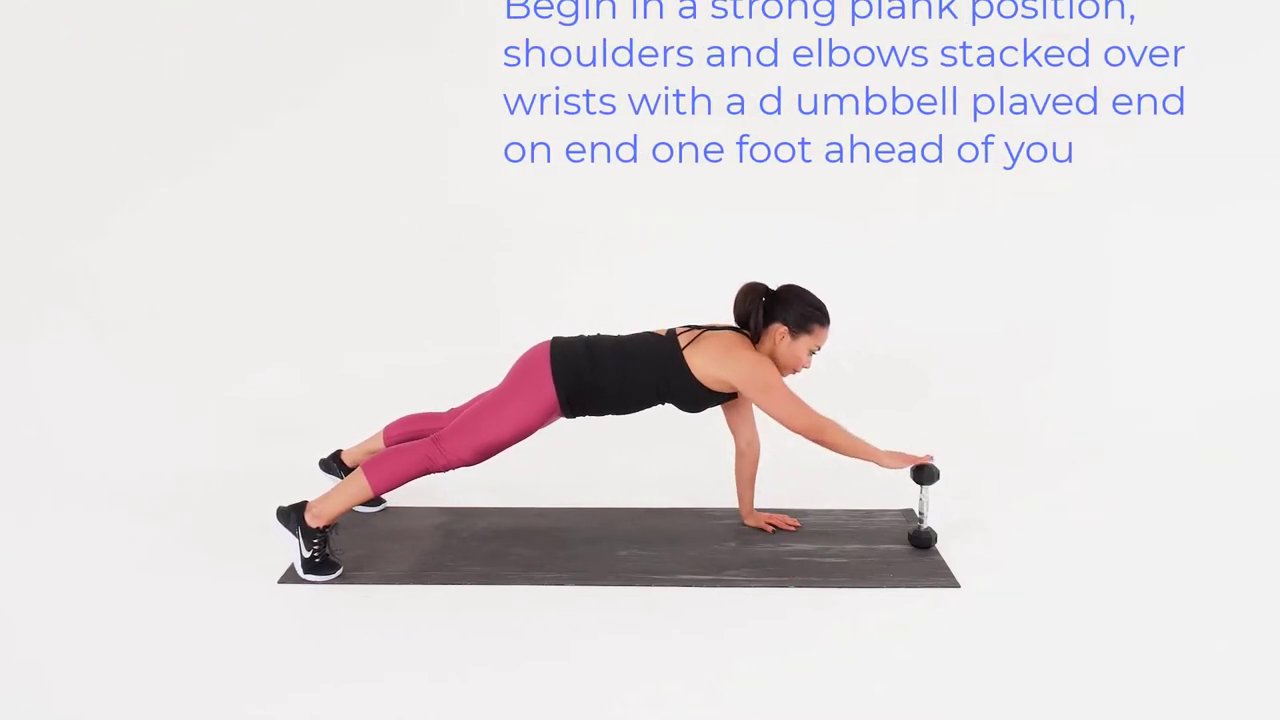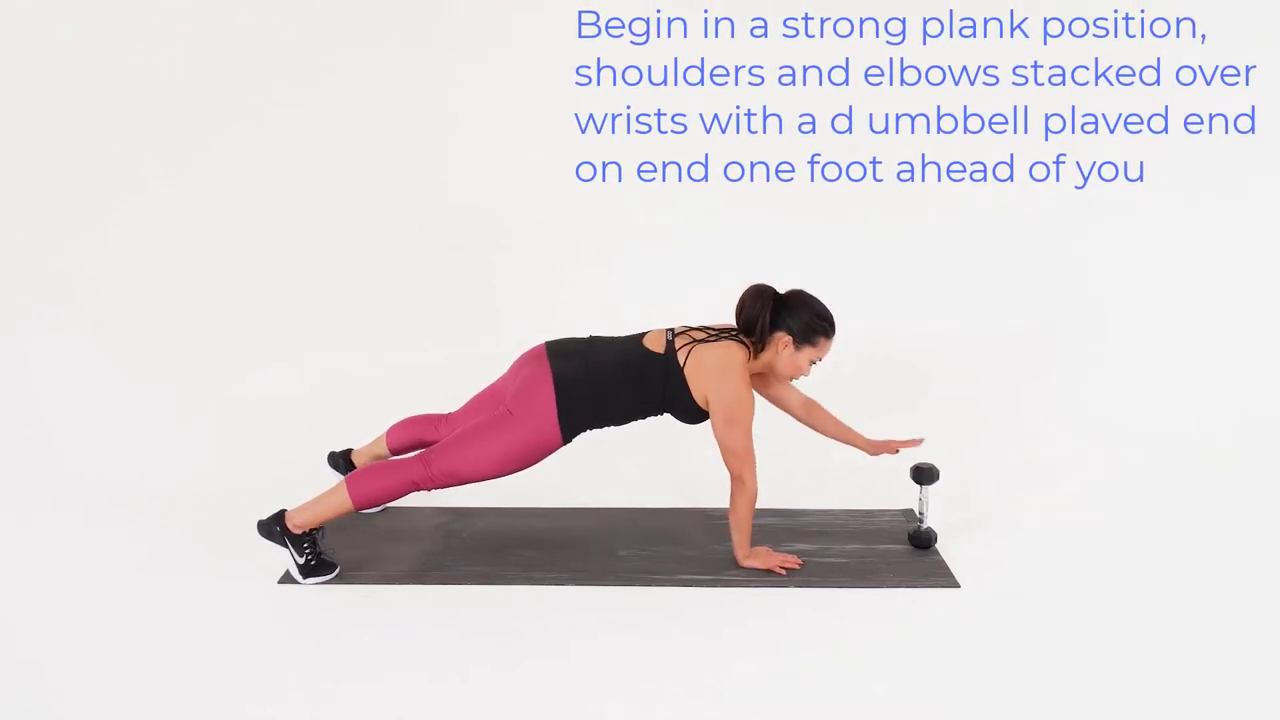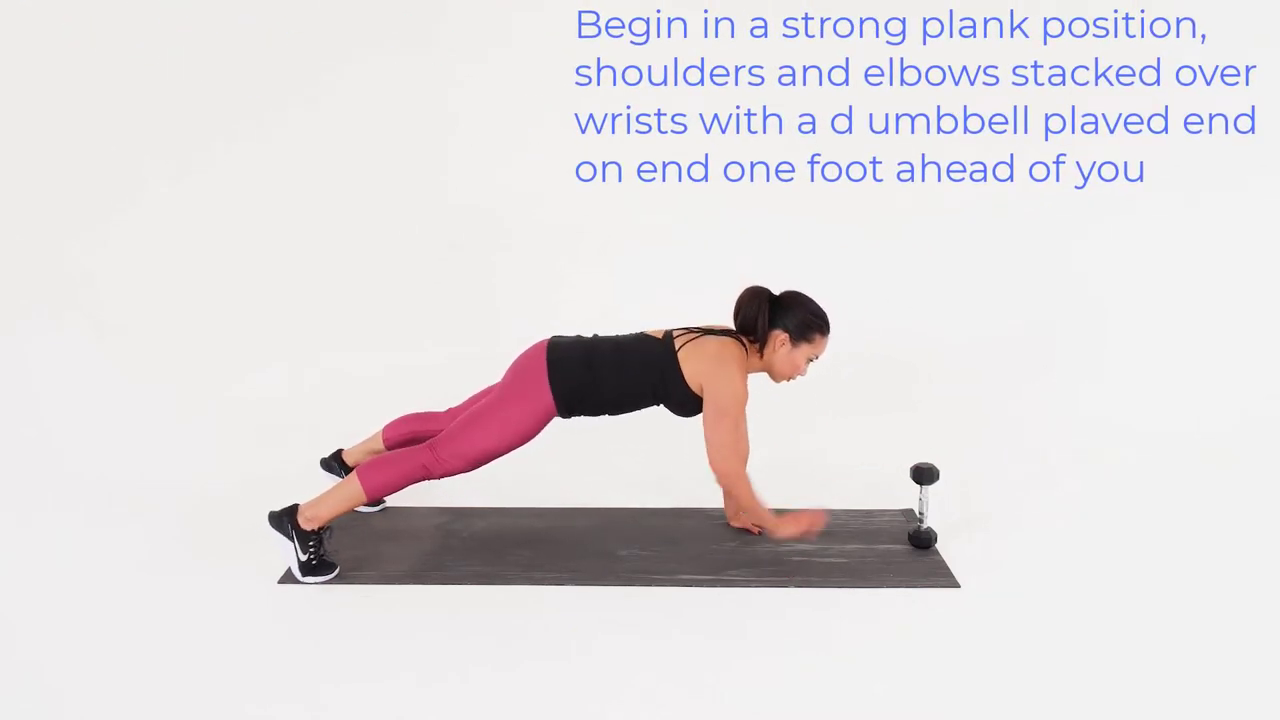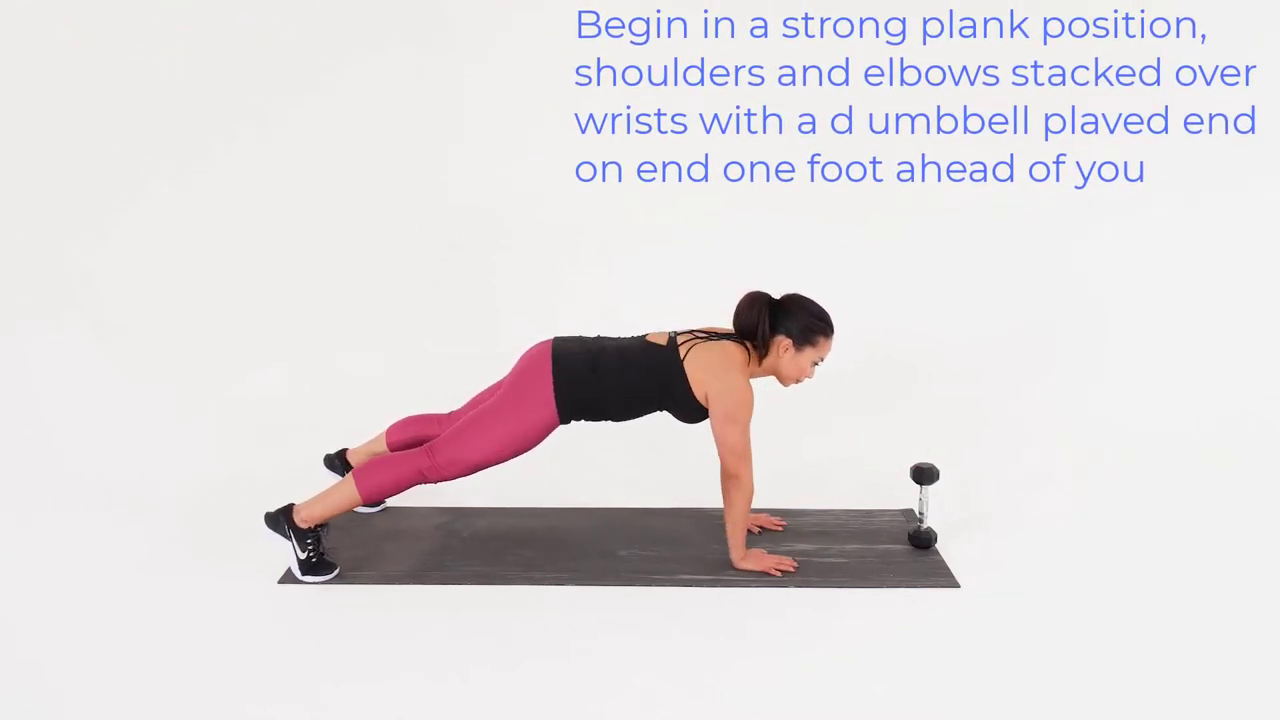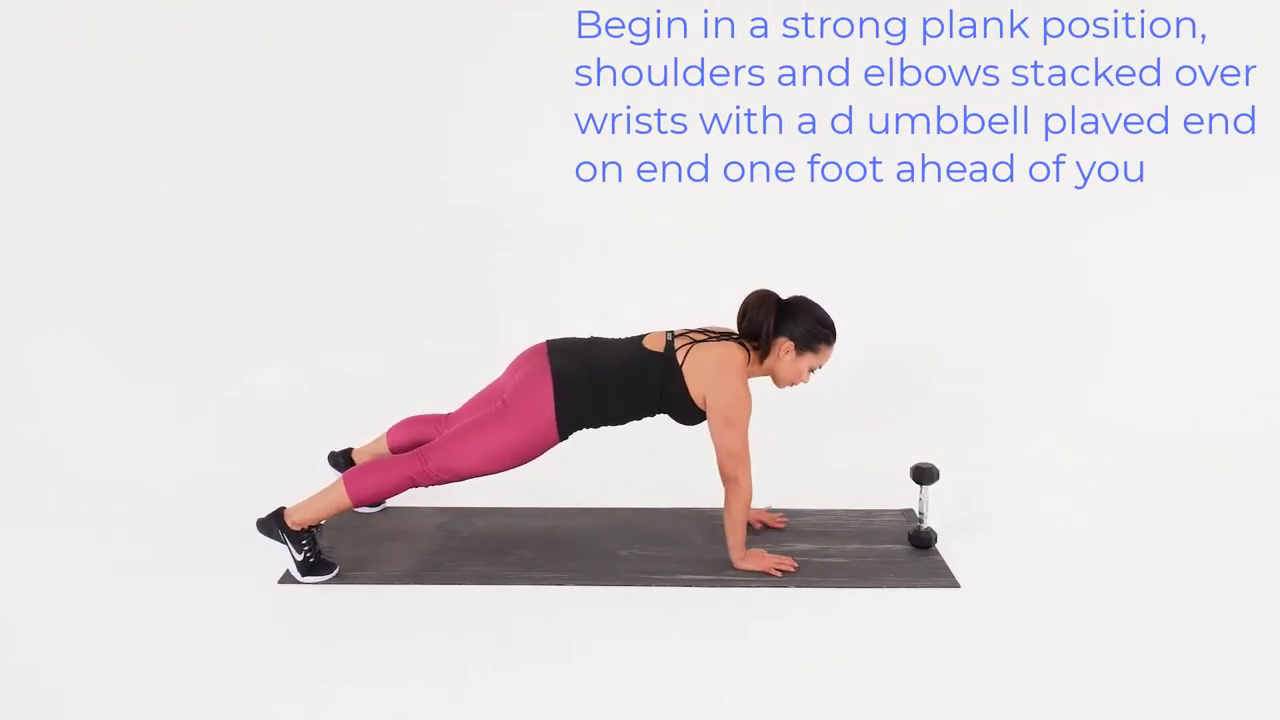
dt=1s
person 1, frame 1
left shoulder: (738, 352)
right shoulder: (739, 360)
left elbow: (744, 437)
right elbow: (808, 425)
left wrist: (748, 509)
right wrist: (880, 456)
left hip: (563, 373)
right hip: (552, 376)
left knee: (450, 422)
right knee: (446, 448)
left ankle: (348, 460)
right ankle: (310, 516)
person 1, frame 2
left shoulder: (738, 345)
right shoulder: (732, 379)
left elbow: (797, 402)
right elbow: (743, 477)
left wrist: (871, 443)
right wrist: (745, 552)
left hip: (547, 366)
right hip: (554, 406)
left knee: (450, 428)
right knee: (435, 466)
left ankle: (356, 458)
right ankle: (293, 524)
person 1, frame 3
left shoulder: (726, 348)
right shoulder: (725, 369)
left elbow: (728, 449)
right elbow: (730, 469)
left wrist: (732, 513)
right wrist: (774, 525)
left hip: (553, 370)
right hip: (547, 383)
left knee: (448, 428)
right knee: (439, 455)
left ankle: (346, 462)
right ankle: (305, 523)
person 1, frame 4
left shoulder: (730, 347)
right shoulder: (734, 379)
left elbow: (730, 451)
right elbow: (737, 473)
left wrist: (738, 513)
right wrist: (740, 552)
left hip: (554, 362)
right hip: (554, 391)
left knee: (452, 426)
right knee: (440, 458)
left ankle: (352, 459)
right ankle: (299, 517)
person 1, frame 5
left shoulder: (728, 348)
right shoulder: (731, 380)
left elbow: (729, 456)
right elbow: (736, 474)
left wrist: (744, 511)
right wrist: (739, 553)
left hip: (546, 367)
right hip: (550, 401)
left knee: (448, 428)
right knee: (432, 463)
left ankle: (353, 459)
right ankle: (293, 521)
